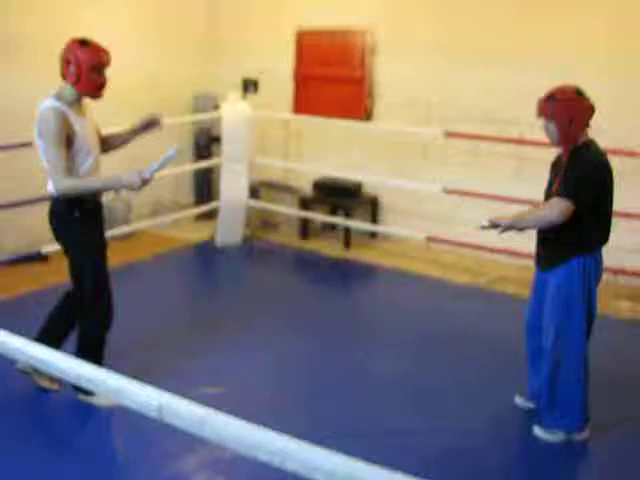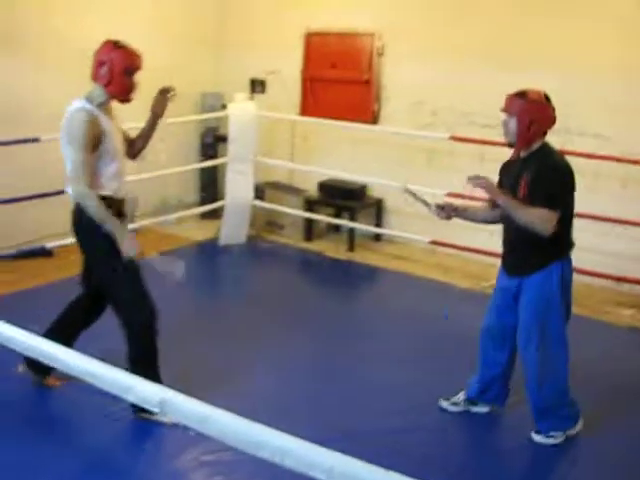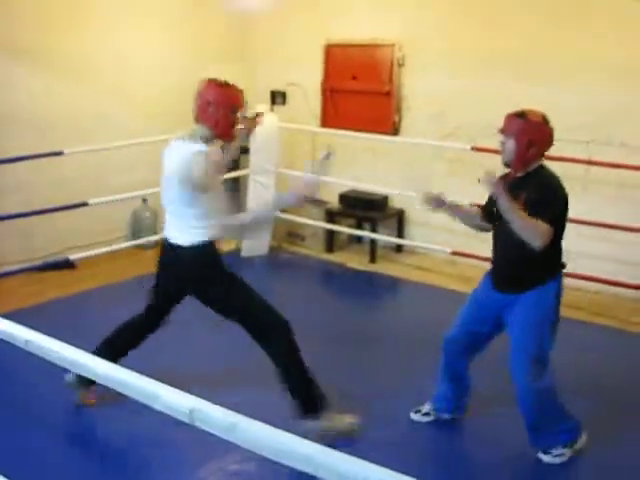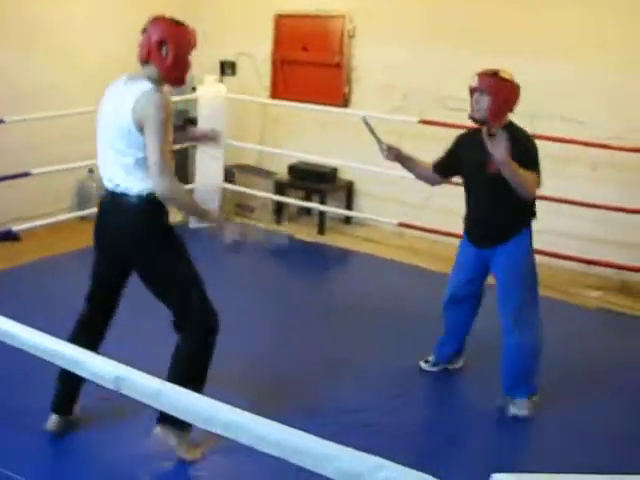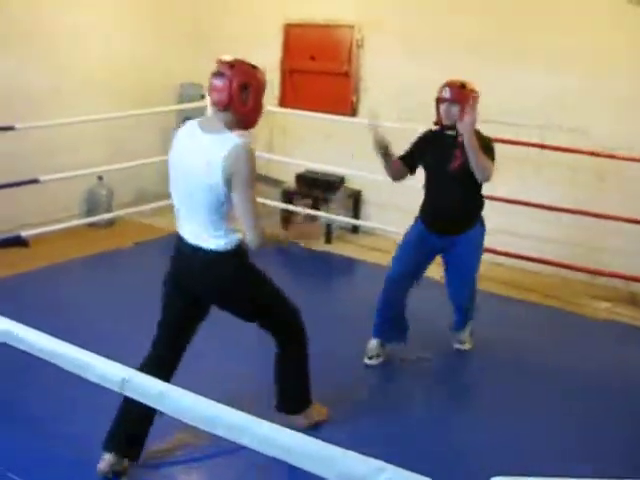
dt=0.7s
person 1, frame 1
left shoulder: (78, 108)
right shoulder: (53, 115)
left elbow: (101, 144)
right elbow: (62, 184)
left wrist: (138, 130)
right wrist: (119, 180)
left hip: (86, 210)
right hip: (72, 214)
left knee: (84, 292)
right knee: (98, 303)
right ankle: (87, 384)
person 1, frame 2
left shoulder: (104, 113)
right shoulder: (83, 118)
left elbow: (131, 151)
right elbow: (81, 191)
left wrist: (155, 117)
right wrist: (121, 234)
left hip: (107, 218)
right hip: (96, 223)
left knee: (94, 297)
right knee: (139, 312)
left ankle: (38, 361)
person 1, frame 3
left shoulder: (179, 145)
right shoulder: (200, 160)
right elbow: (223, 225)
left wrist: (240, 139)
right wrist: (282, 202)
left hip: (172, 255)
right hip: (197, 262)
left knee: (151, 317)
right knee: (273, 328)
left ankle: (85, 375)
right ankle: (316, 413)
person 1, frame 4
left shoulder: (119, 87)
right shoulder: (154, 100)
right elbow: (163, 184)
left wrist: (187, 136)
right wrist: (211, 218)
left hip: (110, 215)
right hip: (141, 220)
left knee: (96, 311)
right knee: (200, 321)
left ankle: (61, 411)
right ankle: (172, 424)
person 1, frame 5
left shoulder: (184, 132)
right shoulder: (239, 152)
right elbow: (254, 235)
left hip: (186, 259)
right hip: (225, 266)
left knee: (162, 353)
right knee: (288, 325)
right ankle: (298, 409)
person 2, frame 1
left shoulder: (589, 164)
right shoulder: (567, 158)
left elbow: (556, 213)
left wrist: (511, 221)
right wrist: (523, 218)
left hip: (574, 265)
right hip: (553, 261)
left knee: (563, 341)
right knee: (538, 329)
left ankle: (568, 422)
right ankle: (543, 393)
person 2, frame 2
left shoulder: (553, 167)
right shoulder: (513, 164)
left elbow: (545, 224)
right elbow: (500, 213)
left wrist: (499, 195)
right wrist: (458, 211)
left hip: (546, 272)
right hip: (513, 268)
left knee: (539, 347)
right knee: (496, 333)
left ankle: (560, 420)
right ankle: (484, 395)
person 2, frame 3
left shoulder: (547, 188)
right shoulder: (507, 182)
left elbow: (538, 240)
right elbow: (485, 221)
left wrist: (502, 198)
right wrist: (447, 205)
left hip: (536, 291)
right hip: (497, 282)
left knee: (526, 370)
right knee: (458, 342)
left ankle: (564, 437)
right ankle: (446, 404)
person 2, frame 4
left shoulder: (520, 142)
right shoulder: (466, 141)
left elbow: (529, 189)
right elbow: (435, 175)
left wrist: (504, 161)
right wrist: (403, 159)
left hip: (511, 242)
right hip: (474, 239)
left knee: (517, 315)
right knee: (458, 300)
left ankle: (522, 391)
right ankle: (448, 355)
person 2, frame 5
left shoulder: (477, 141)
right shoulder: (428, 140)
left elbow: (485, 175)
right elbow: (397, 173)
left wrist: (469, 142)
right wrist: (384, 153)
left hip: (466, 230)
right hip: (428, 225)
left knee: (461, 289)
right knee: (397, 278)
left ankle: (462, 327)
right ankle: (383, 337)
